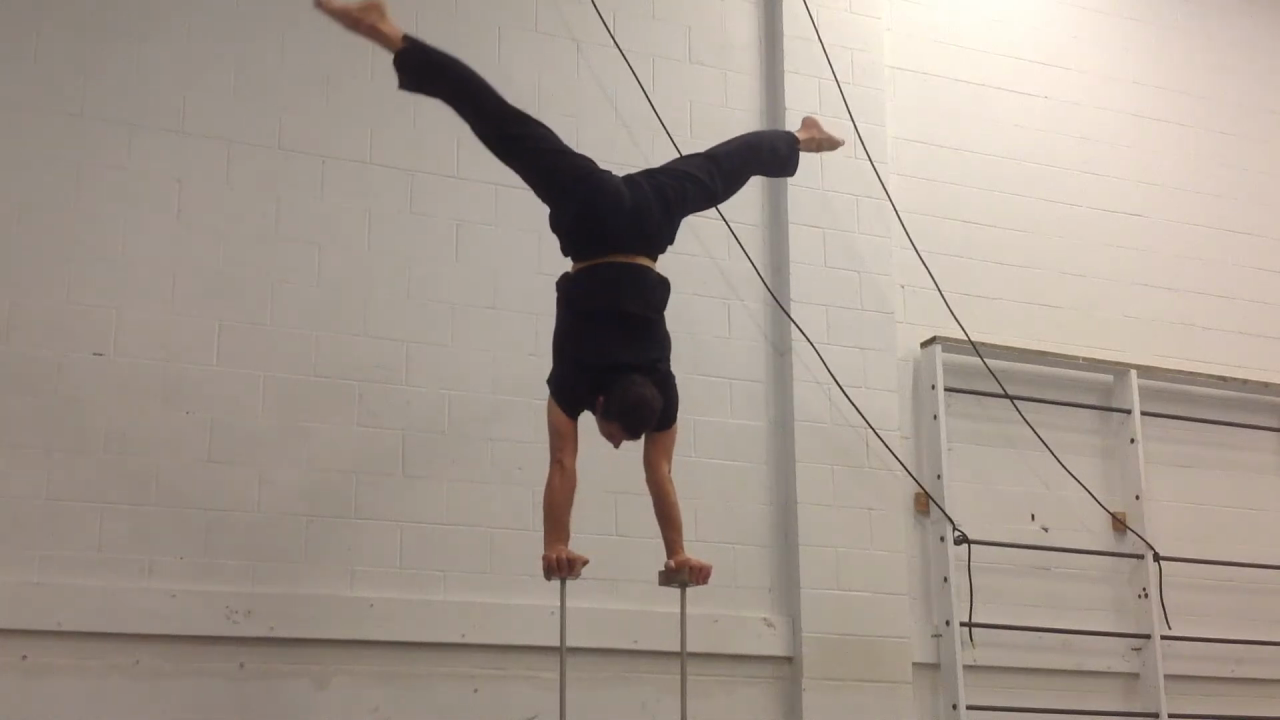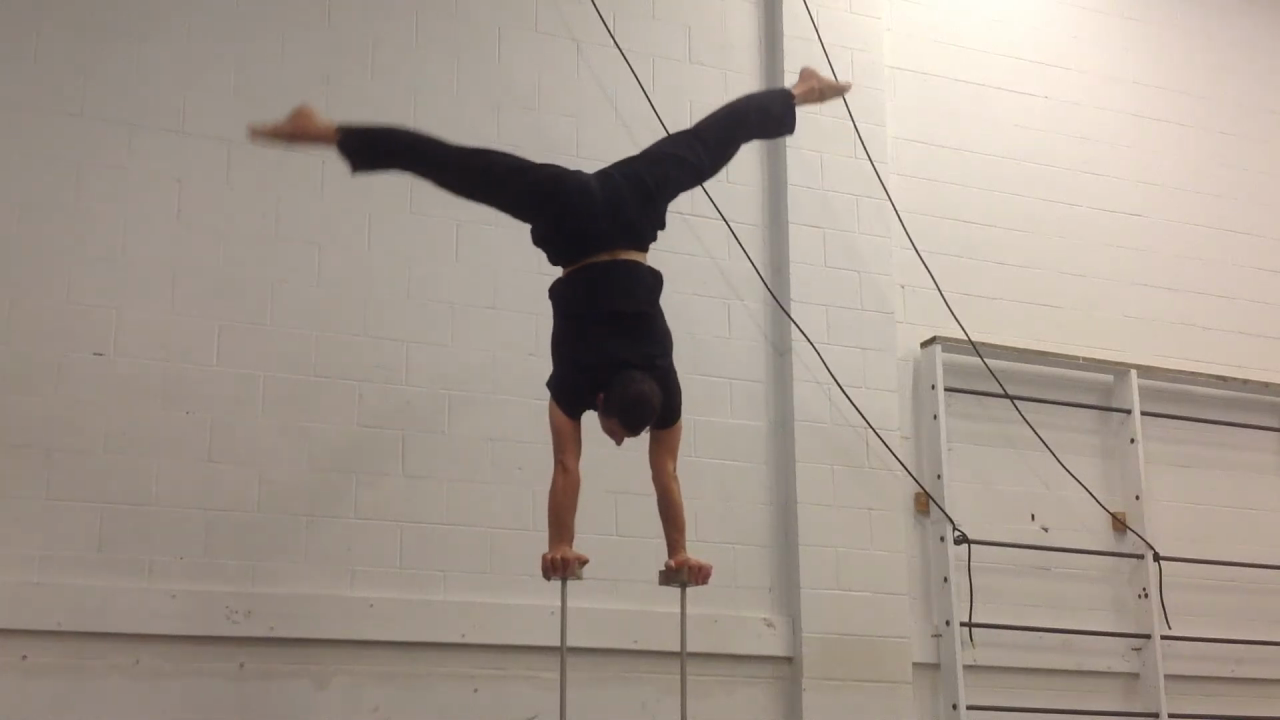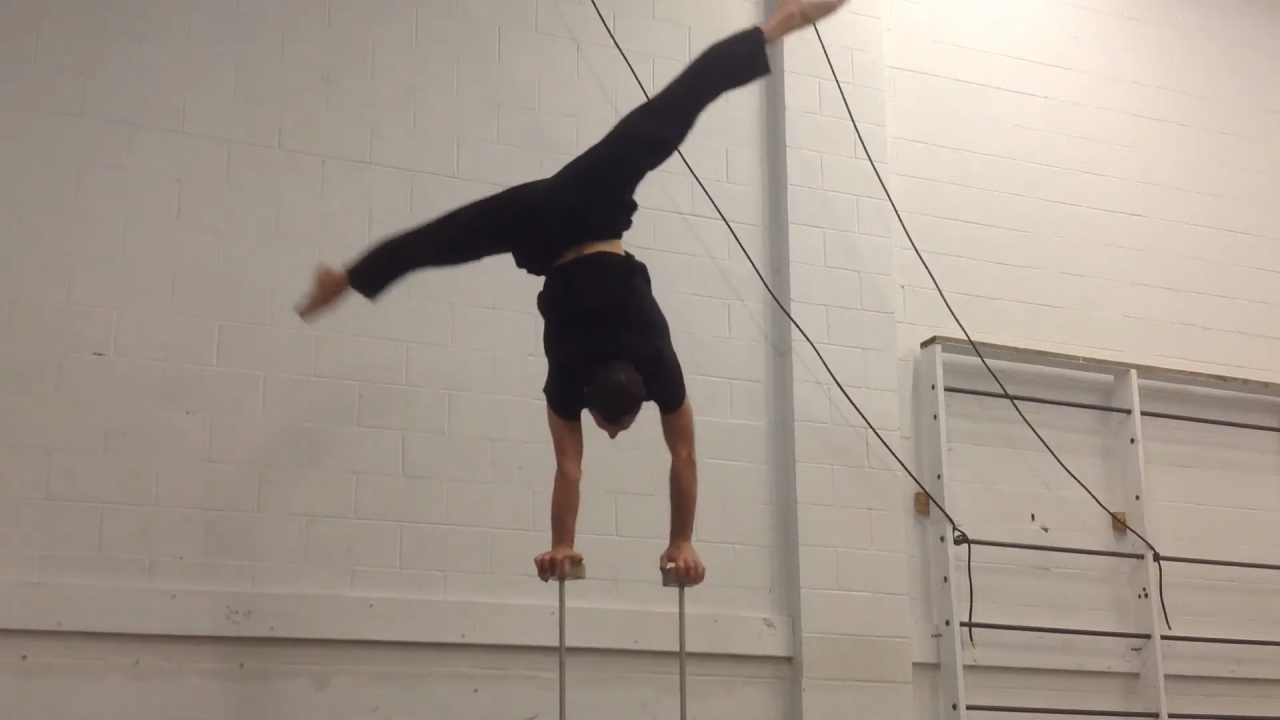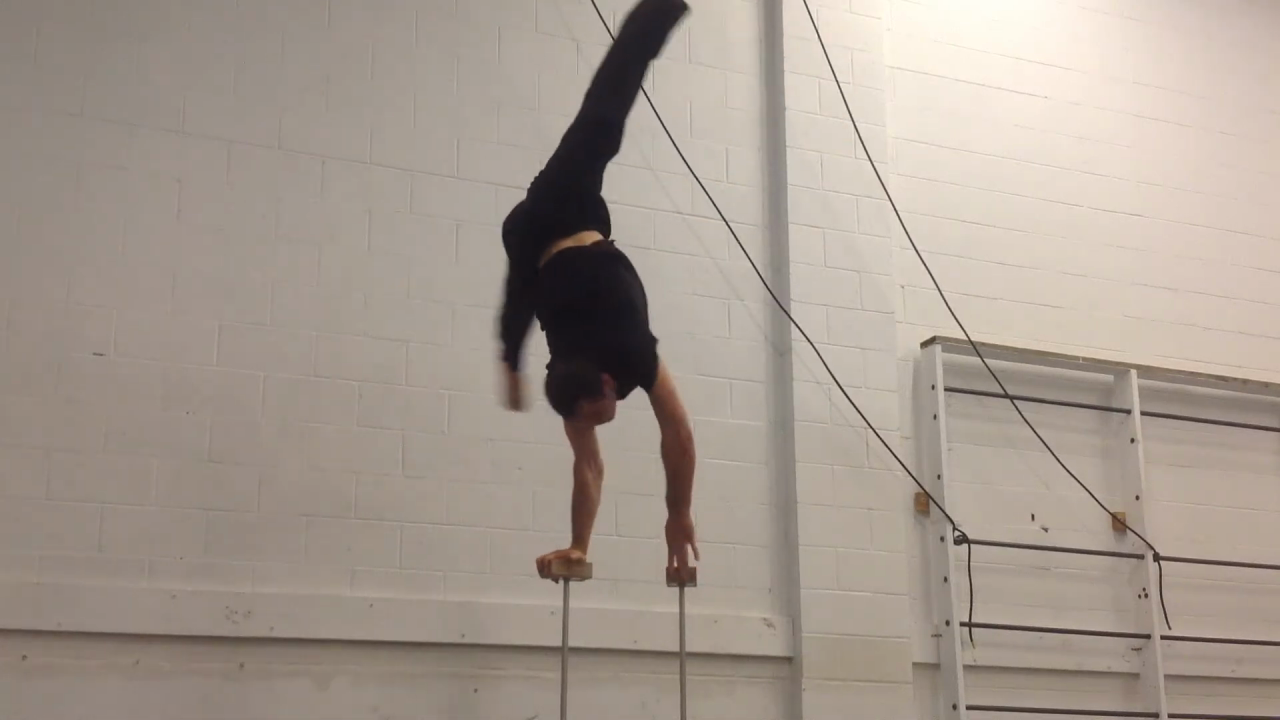
dt=0.4s
person 1, frame 1
left shoulder: (661, 388)
right shoulder: (572, 383)
left elbow: (658, 473)
right elbow: (563, 466)
left wrist: (678, 553)
right wrist: (557, 545)
left hip: (645, 217)
right hip: (596, 216)
left knee: (716, 170)
right knee: (509, 131)
left ankle: (798, 139)
person 1, frame 2
left shoulder: (664, 385)
right shoulder: (574, 383)
left elbow: (665, 474)
right elbow: (567, 469)
left wrist: (679, 553)
right wrist: (561, 545)
left hip: (629, 209)
right hip: (579, 215)
left knee: (706, 144)
right knee: (449, 162)
left ankle: (796, 93)
right ankle: (328, 131)
person 1, frame 3
left shoulder: (650, 369)
right shoulder: (566, 383)
left elbow: (683, 457)
right elbow: (568, 466)
left wrist: (682, 541)
right wrist: (560, 544)
left hip: (591, 202)
right hip: (545, 218)
left knee: (673, 110)
right knee: (434, 247)
right ankle: (345, 278)
person 1, frame 4
left shoulder: (614, 360)
right shoulder: (594, 371)
left elbow: (677, 435)
right elbow: (587, 467)
left wrist: (679, 513)
right wrist: (577, 547)
left hip: (563, 217)
right hip: (540, 234)
left knee: (601, 115)
right ankle: (510, 364)
